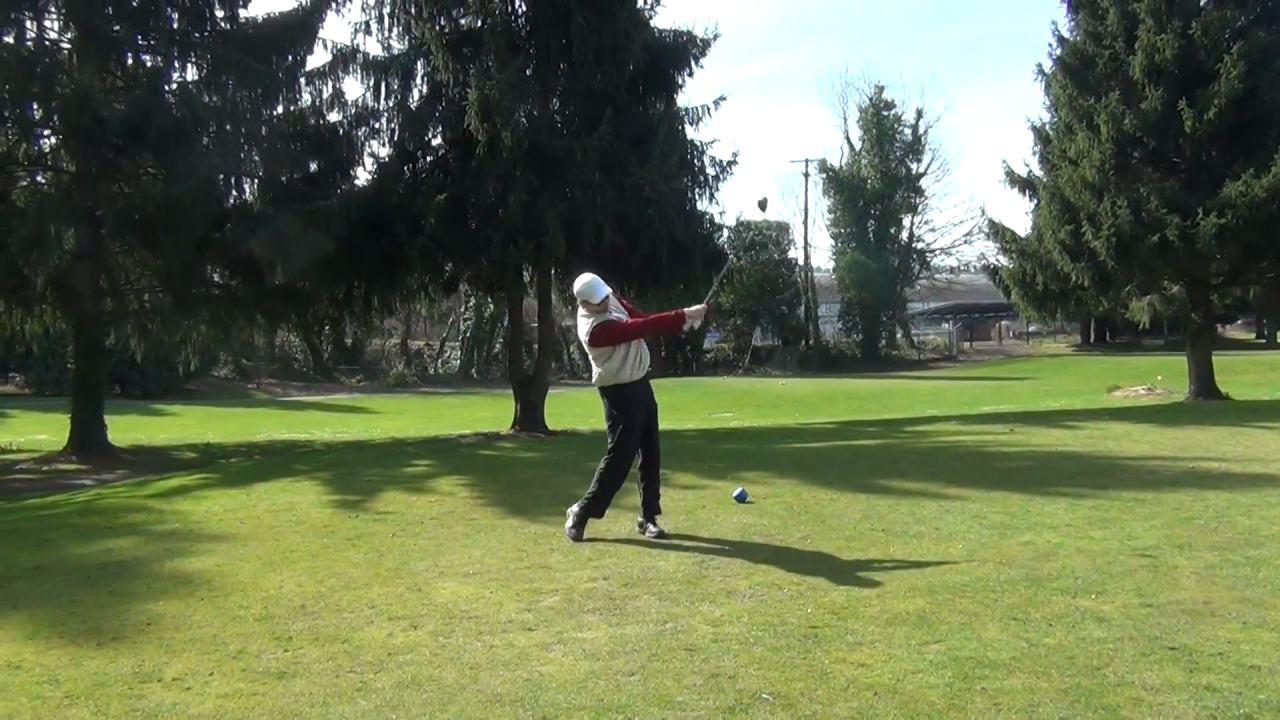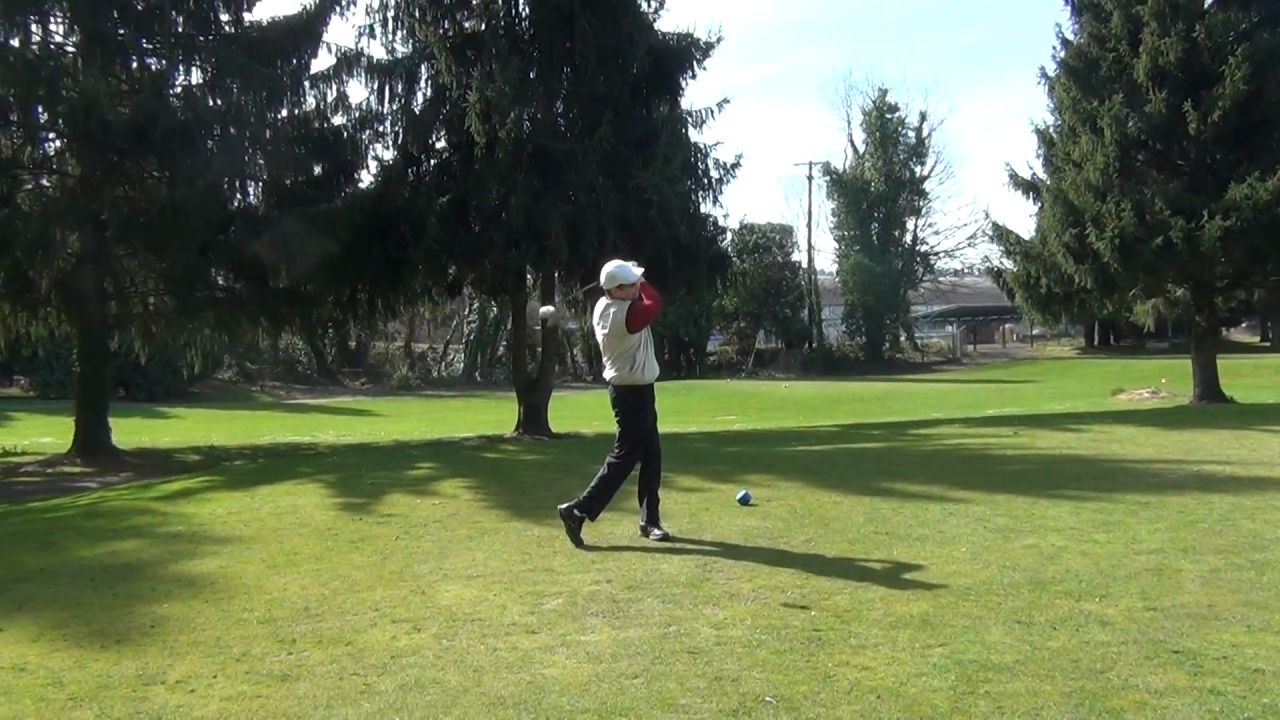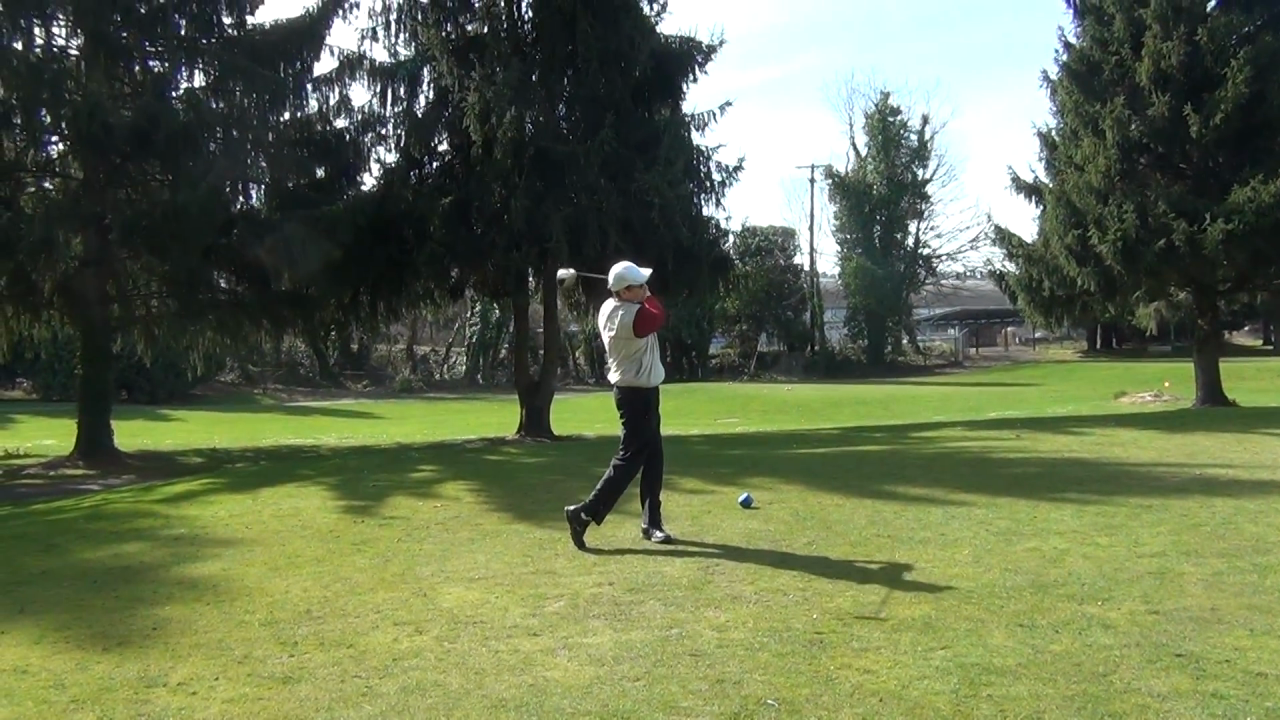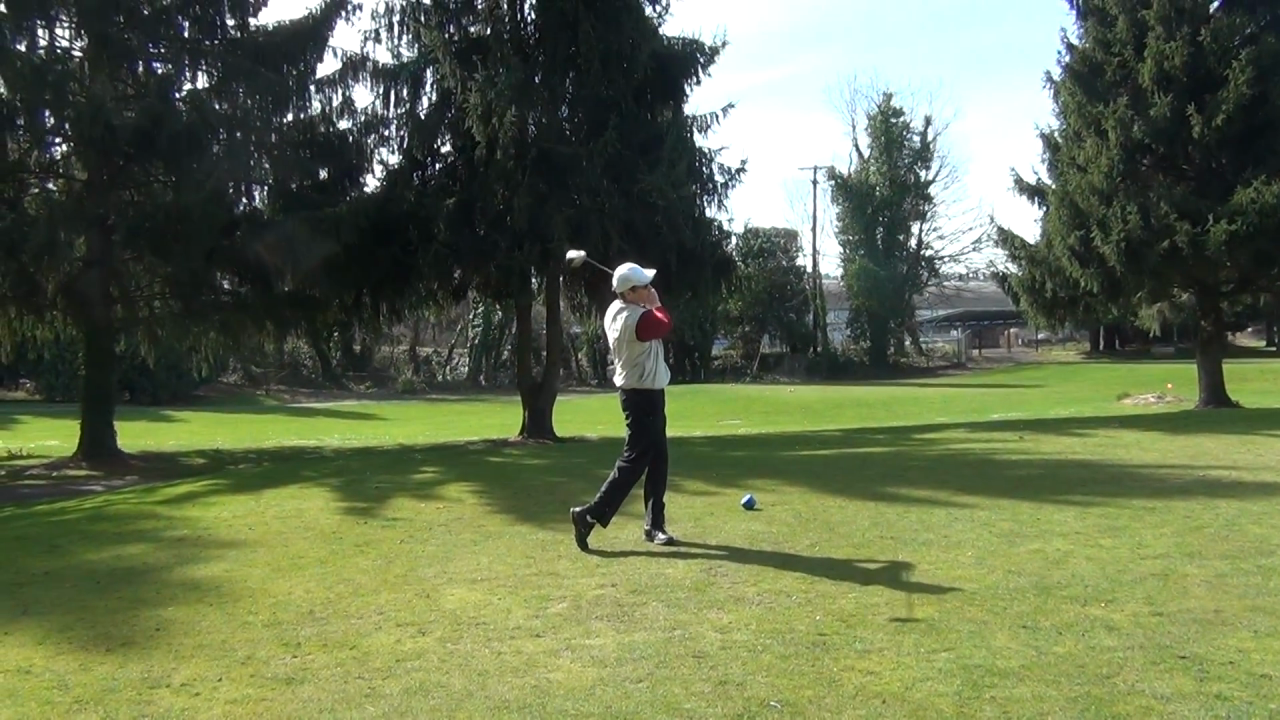
dt=0.4s
person 1, frame 1
left shoulder: (609, 301)
right shoulder: (594, 328)
left elbow: (641, 322)
right elbow: (641, 328)
left wrist: (680, 321)
right wrist: (683, 316)
left hip: (638, 386)
right hip: (619, 393)
left knee: (651, 453)
right knee: (619, 455)
left ankle: (648, 517)
right ankle: (582, 511)
person 1, frame 2
left shoulder: (604, 306)
right shoulder: (628, 313)
left elbow: (643, 301)
right elbow: (654, 304)
left wrist: (635, 281)
right wrist: (641, 284)
left hip: (633, 388)
right hip: (632, 392)
left knee: (651, 456)
right knee: (624, 457)
left ankle: (649, 520)
right ankle: (577, 510)
person 1, frame 3
left shoulder: (609, 309)
right shoulder: (635, 316)
right elbow: (659, 317)
left wrist: (642, 296)
right wrist: (646, 296)
left hip: (633, 389)
right hip: (637, 393)
left knee: (652, 457)
right knee: (629, 459)
left ankle: (651, 522)
right ankle: (584, 513)
person 1, frame 4
left shoulder: (616, 311)
right shoulder: (639, 319)
left elbow: (654, 324)
right elbow: (665, 326)
left wrist: (649, 306)
right wrist: (655, 306)
left hip: (643, 392)
right hip: (643, 396)
left knee: (657, 459)
right knee: (634, 461)
left ankle: (654, 524)
right ankle: (589, 515)
